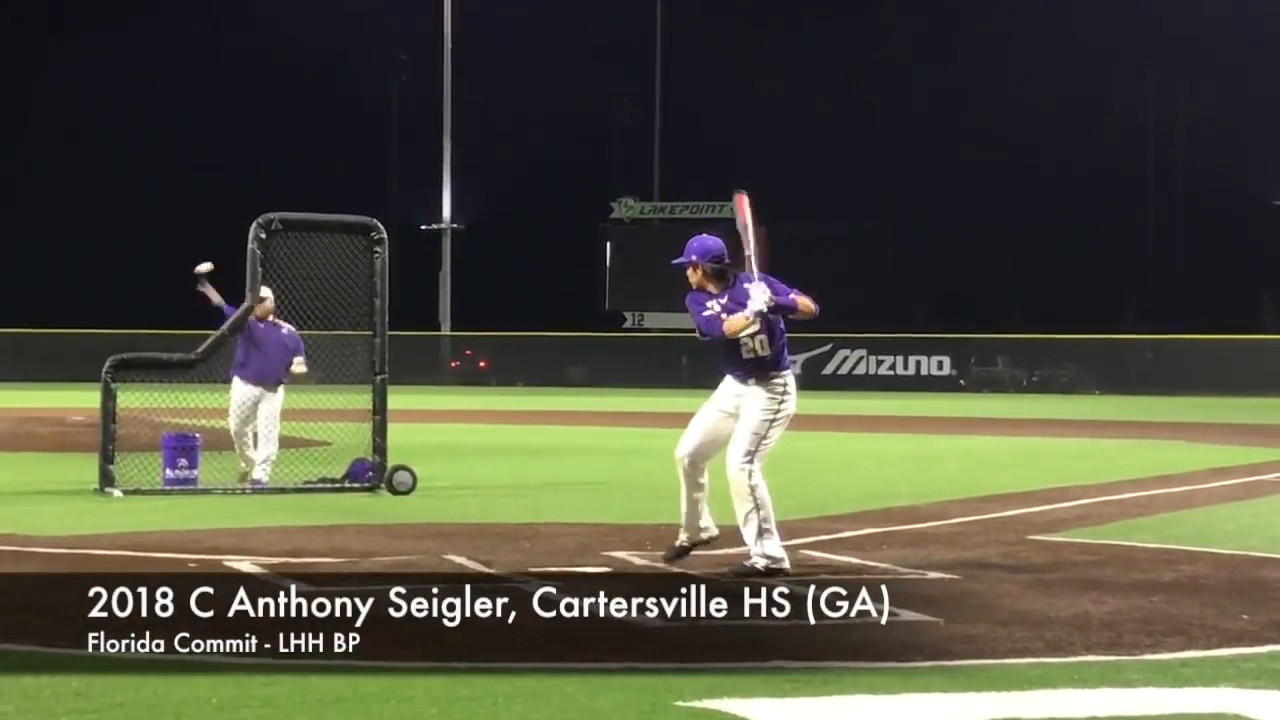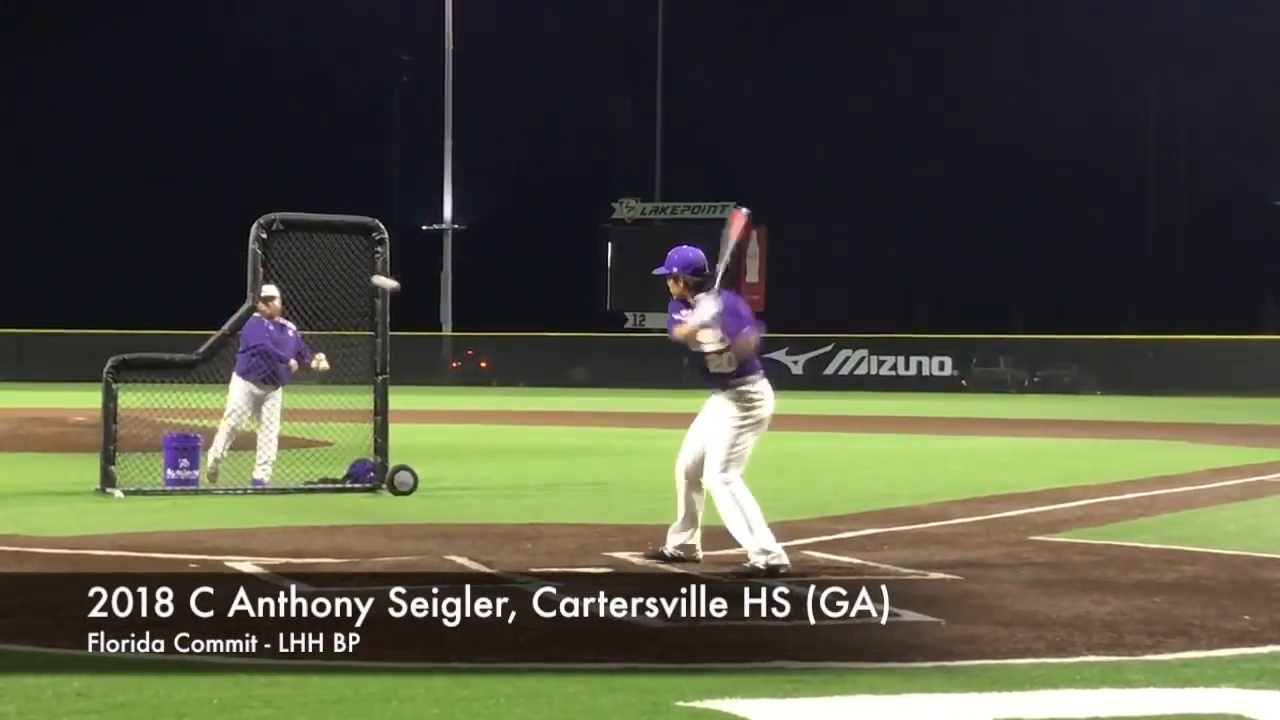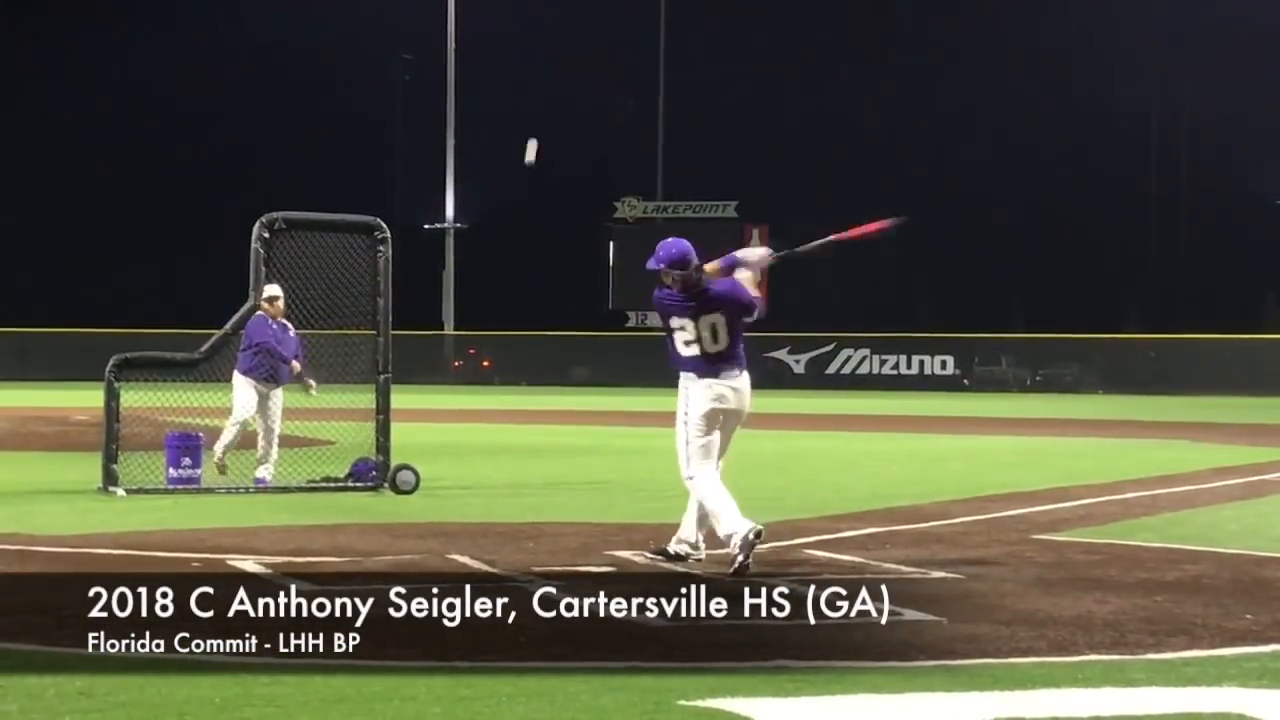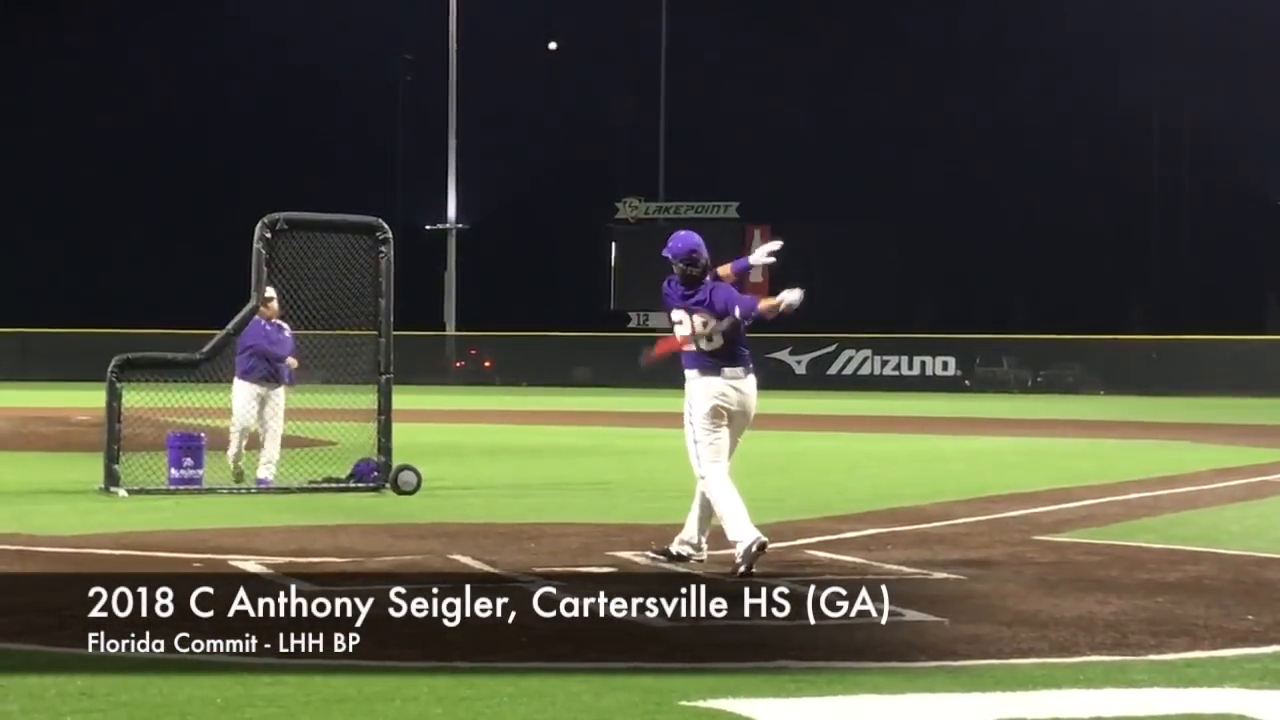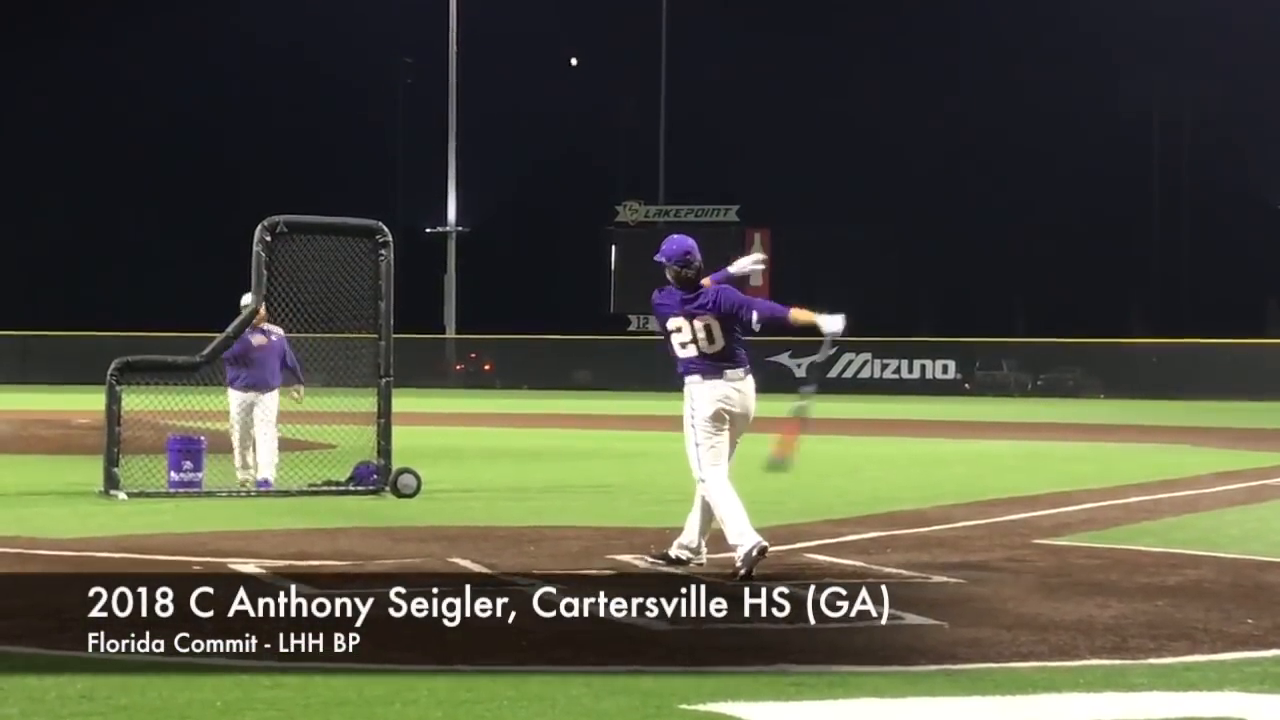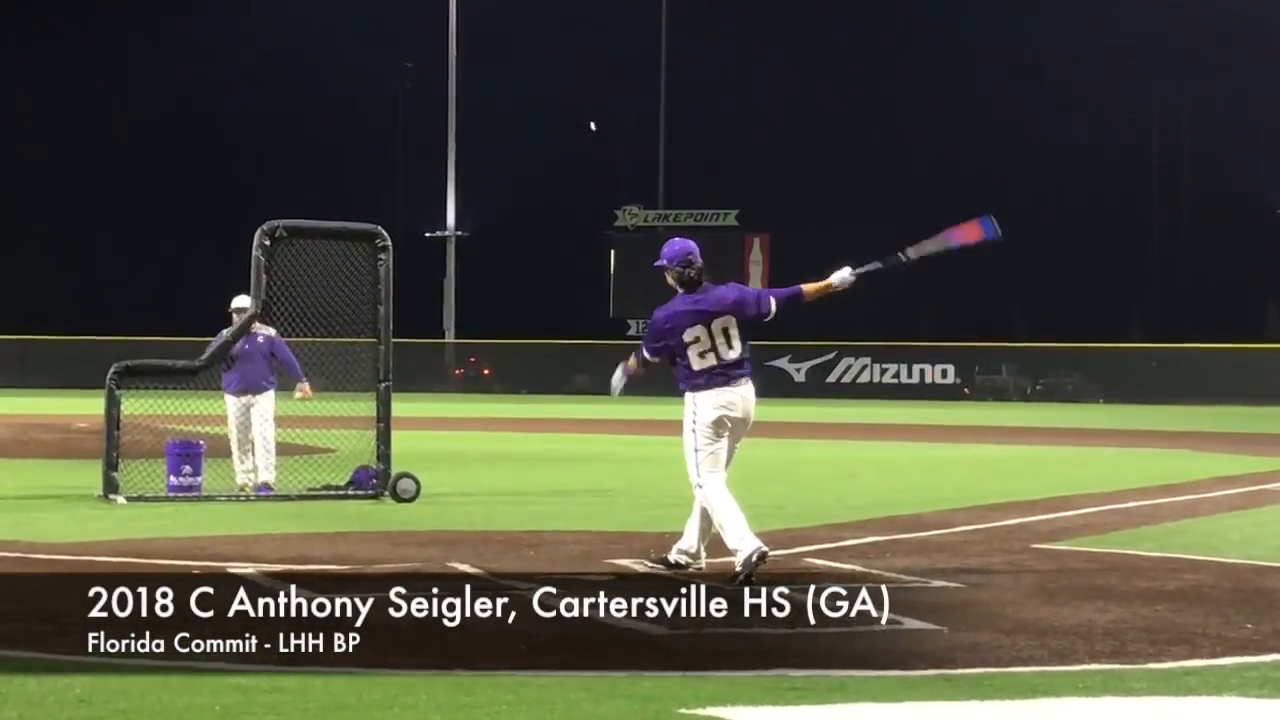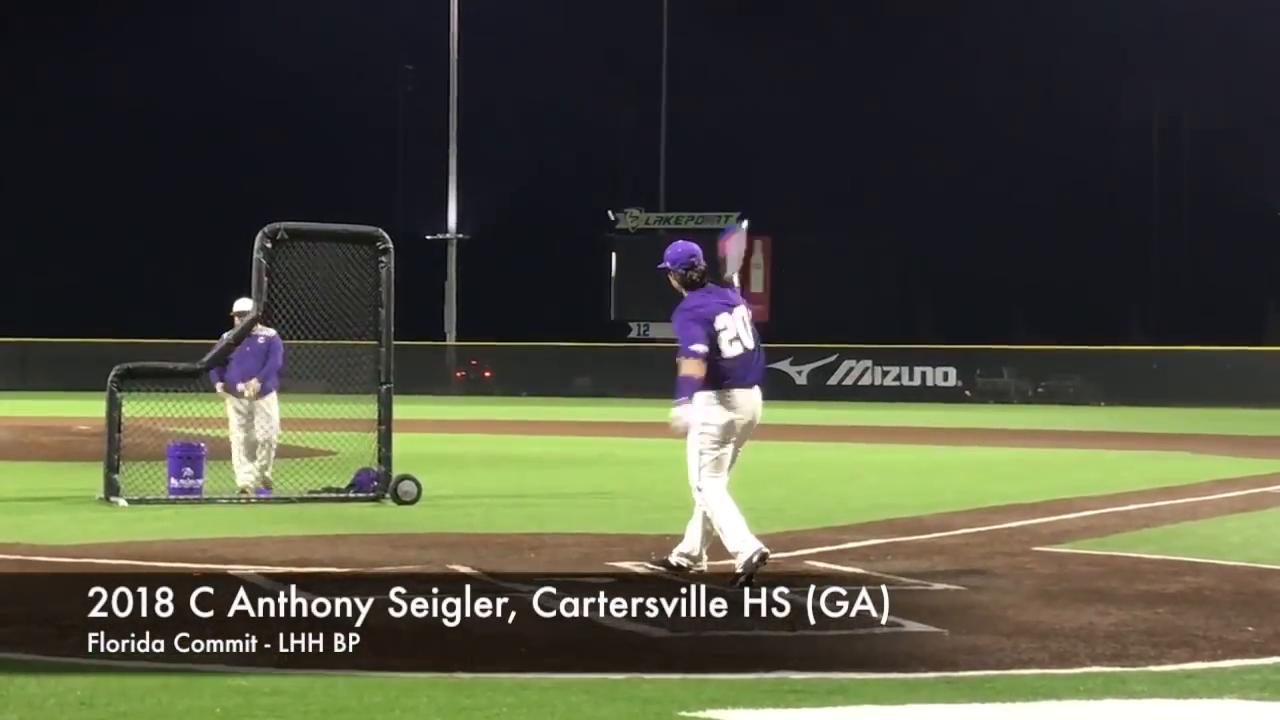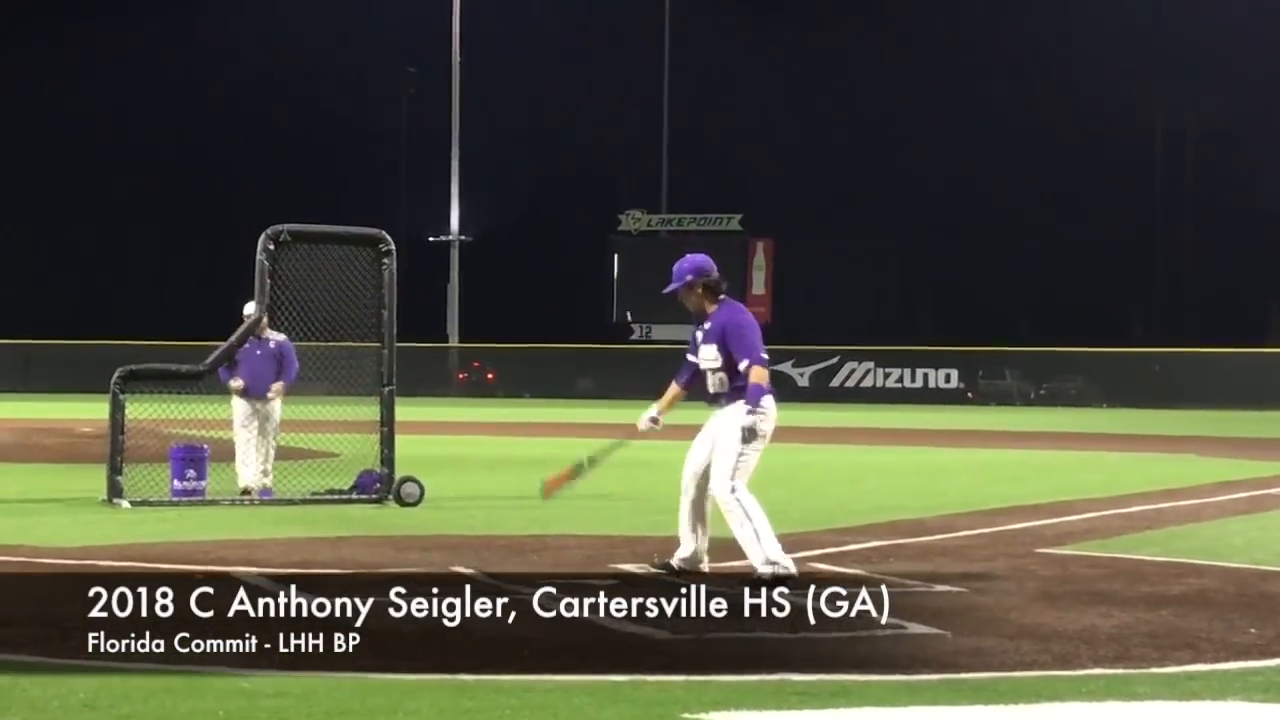
dt=0.3s
person 1, frame 1
left shoulder: (755, 284)
right shoulder: (696, 300)
left elbow: (810, 308)
right elbow: (722, 329)
left wrist: (773, 302)
right wrist: (753, 312)
left hip: (772, 388)
right hip: (734, 386)
left knee: (741, 465)
right knee: (688, 453)
left ankle: (771, 557)
right ankle: (696, 530)
person 1, frame 2
left shoulder: (727, 302)
right shoulder: (678, 308)
left elbow: (748, 346)
right elbow: (680, 335)
left wrist: (717, 322)
right wrist: (699, 321)
left hip: (746, 397)
right hip: (721, 397)
left knee: (719, 475)
right knee: (688, 468)
left ankle: (768, 556)
right ankle: (681, 544)
person 1, frame 3
left shoulder: (661, 299)
right shoulder: (726, 292)
left elbow: (689, 282)
right elbow: (754, 307)
left wrist: (736, 259)
right wrist: (744, 268)
left hip: (698, 389)
right hip: (738, 385)
left knee: (698, 472)
right knee: (707, 468)
left ankle: (737, 531)
right ankle: (686, 541)
person 1, frame 4
left shoulder: (671, 290)
right shoulder: (718, 296)
right elbow: (751, 306)
left wrist: (748, 261)
right wrist: (782, 300)
left hip: (703, 387)
right hip: (742, 385)
left knee: (711, 472)
right knee: (714, 468)
left ankle: (745, 538)
right ankle: (689, 542)
person 1, frame 5
left shoulder: (660, 301)
right shoulder: (721, 297)
right elbow: (769, 312)
left wrist: (730, 272)
right wrist: (820, 319)
left hip: (703, 392)
right hip: (741, 386)
left knee: (711, 475)
right knee: (711, 471)
left ankle: (746, 543)
right ankle: (688, 546)
person 1, frame 6
left shoulder: (666, 317)
right shoulder: (731, 296)
left elbow: (646, 356)
right elbow: (784, 297)
left wrist: (623, 372)
right wrist: (831, 282)
left hip: (705, 401)
right hip: (743, 394)
left knee: (707, 483)
right knee: (710, 478)
left ankle: (747, 548)
right ankle: (687, 551)
person 1, frame 7
left shoulder: (688, 310)
right shoulder: (729, 296)
left elbow: (693, 361)
left wrist: (683, 401)
left hip: (718, 400)
right hip: (749, 396)
left knee: (706, 483)
right knee: (710, 479)
left ankle: (746, 551)
right ankle: (690, 553)
person 1, frame 8
left shoulder: (732, 318)
right shoulder: (705, 322)
left elbow: (758, 366)
right elbow: (690, 373)
left wrist: (751, 411)
right wrist: (658, 409)
left hip: (747, 411)
right hip: (726, 411)
left knee: (727, 485)
right knee: (694, 476)
left ankle: (775, 564)
right ankle: (689, 558)
person 2, frame 1
left shoulder: (289, 331)
right shoulder: (249, 322)
left elbow: (297, 352)
right elbow: (232, 315)
left wrist: (298, 361)
right wrist: (217, 300)
left hip: (273, 390)
right hip: (244, 387)
left knee: (268, 433)
right knee: (238, 427)
left ankle: (260, 474)
right ankle: (249, 463)
person 2, frame 2
left shoulder: (290, 329)
right shoulder: (254, 323)
left elbow: (302, 352)
right elbow: (263, 347)
left wrist: (314, 361)
right wrist: (287, 361)
left hip: (273, 389)
right hip: (246, 384)
left knee: (269, 433)
right knee: (231, 424)
left ankle: (261, 476)
right ankle: (214, 462)
person 2, frame 3
left shoulder: (289, 328)
right shoulder: (258, 321)
left elbow: (297, 355)
right elbow: (267, 345)
left wrist: (305, 378)
right wrist: (289, 361)
left hip: (275, 386)
right hip: (248, 380)
left knee: (271, 430)
right knee: (242, 417)
left ankle: (264, 474)
right ankle: (220, 454)
person 2, frame 4
left shoulder: (284, 328)
right shoulder: (252, 324)
left elbow: (289, 356)
right elbow: (259, 347)
left wrist: (289, 381)
right wrist: (285, 359)
left hip: (275, 388)
right hip: (248, 384)
left knee: (273, 431)
right knee: (242, 424)
left ankle: (265, 475)
right ankle: (235, 463)
person 2, frame 5
left shoulder: (277, 333)
left elbow: (288, 359)
right elbow: (227, 354)
left wrist: (297, 383)
right wrist: (250, 343)
left hip: (267, 393)
right hip: (239, 393)
left knee: (266, 433)
right knee: (240, 436)
left ankle: (265, 477)
right ankle: (245, 477)
person 2, frame 6
left shoulder: (268, 335)
right shoulder: (226, 335)
left elbow: (286, 357)
left wrist: (301, 380)
right wrist: (229, 350)
left hip: (263, 394)
right hip: (235, 396)
left knee: (264, 435)
right knee: (239, 440)
left ankle: (266, 481)
right ankle: (245, 482)
person 2, frame 7
left shoulder: (270, 336)
right shoulder: (228, 338)
left elbow: (275, 362)
right elbow: (216, 364)
left wrist: (258, 380)
right wrist: (218, 382)
left hip: (265, 397)
right hip: (237, 399)
left knee: (268, 437)
right knee: (240, 441)
left ankle: (263, 479)
right ankle: (246, 483)
person 2, frame 8
left shoulder: (280, 341)
left elbow: (292, 365)
right elbow: (223, 364)
left wrist: (283, 383)
right wrist: (230, 381)
left hip: (271, 400)
right hip: (243, 400)
left knee: (268, 442)
right knee: (245, 442)
left ankle: (264, 483)
right ankle: (248, 485)
